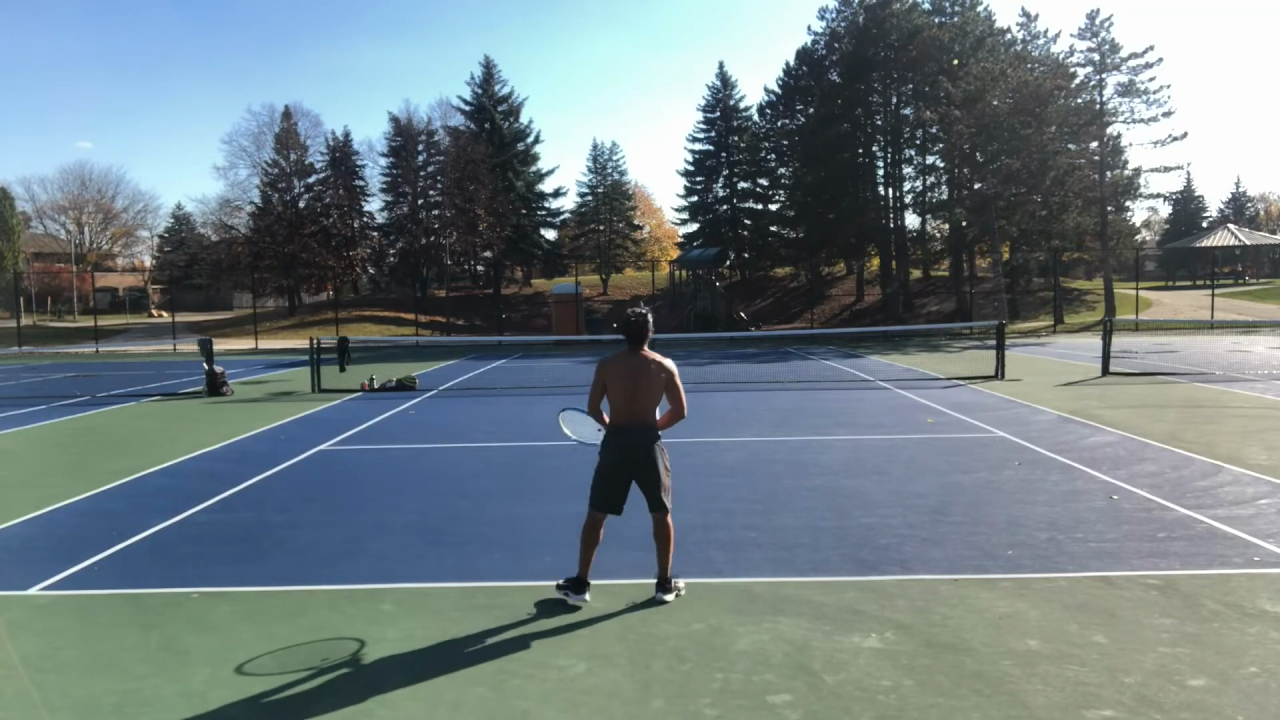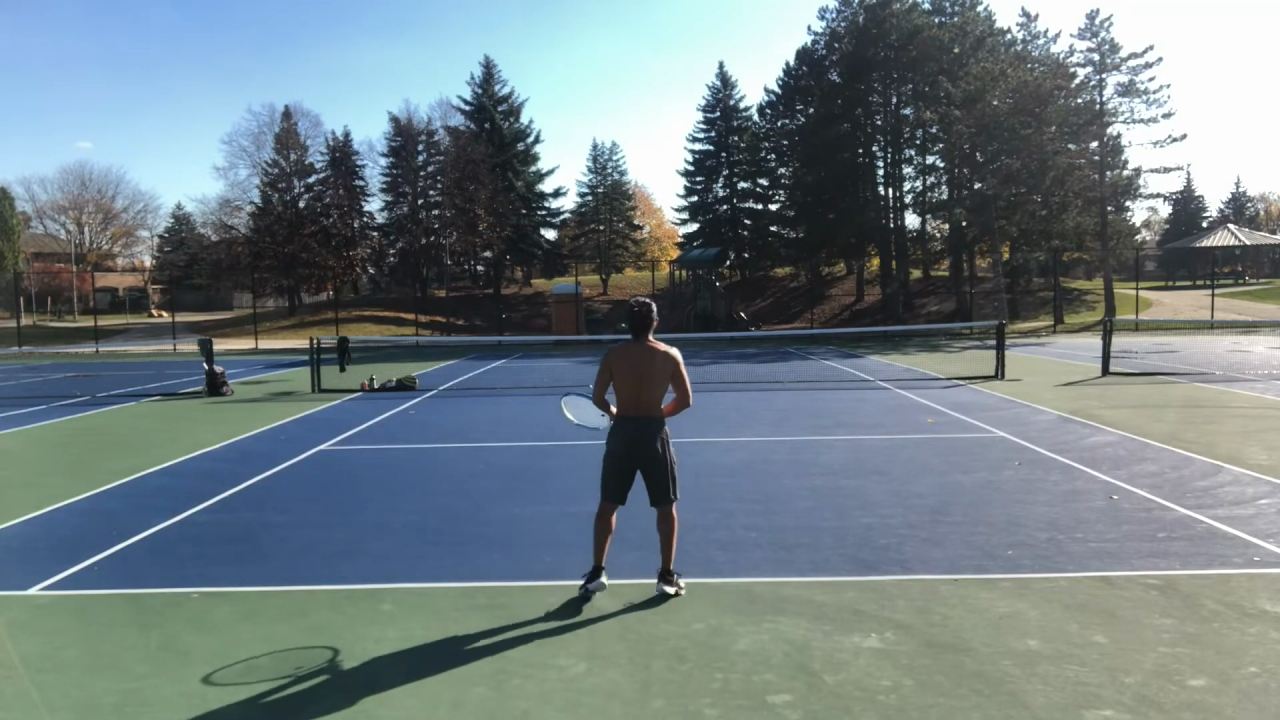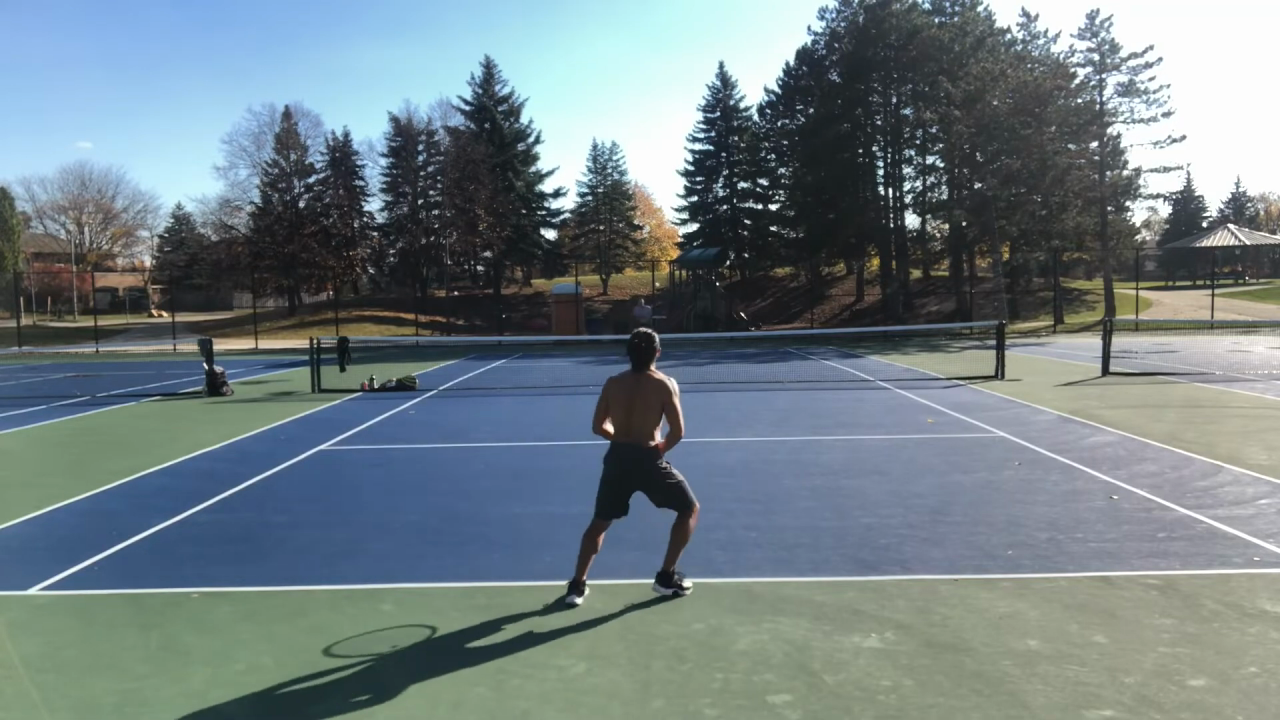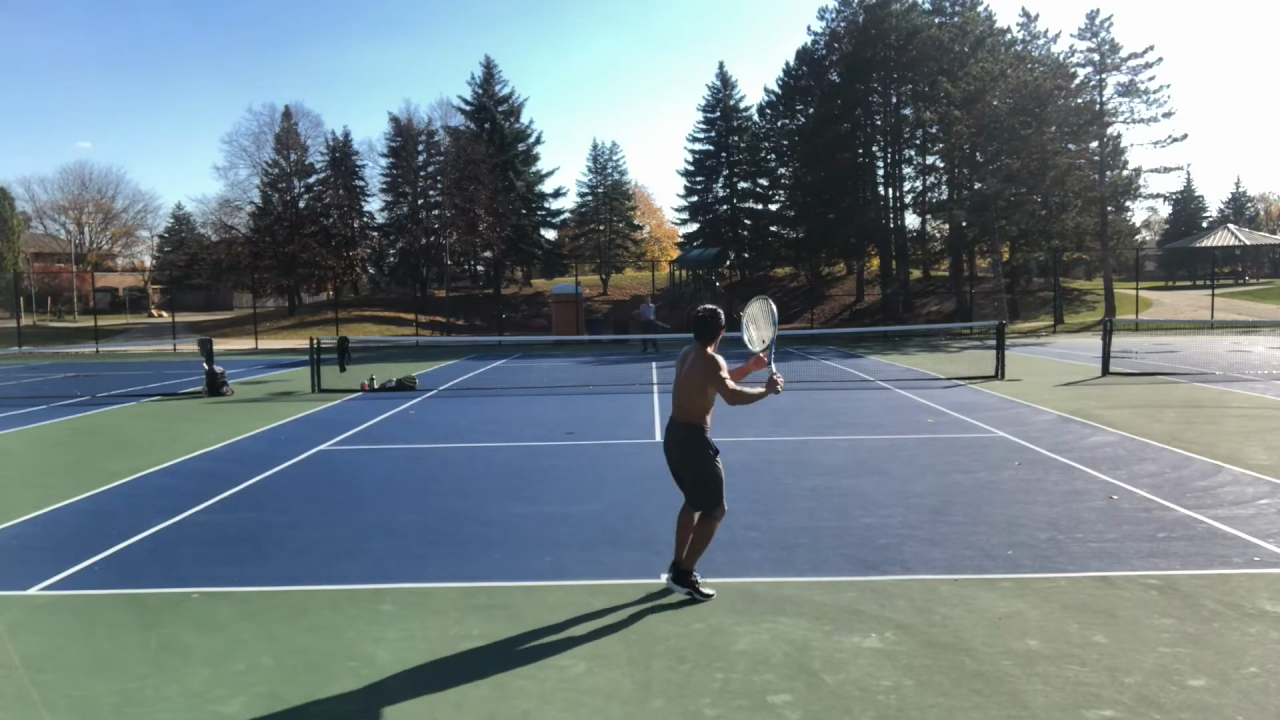
dt=0.4s
person 1, frame 1
left shoulder: (607, 365)
right shoulder: (665, 366)
left elbow: (593, 409)
right elbow: (680, 411)
left hip: (616, 442)
right hip: (648, 443)
left knee: (596, 515)
right knee: (662, 514)
left ankle: (580, 582)
right ankle: (665, 583)
person 1, frame 2
left shoulder: (612, 355)
right shoulder: (670, 356)
left elbow: (598, 398)
right elbow: (685, 400)
left hip: (622, 432)
right hip: (653, 433)
left knee: (608, 505)
right knee: (666, 506)
left ankle: (597, 571)
right ankle: (667, 575)
person 1, frame 3
left shoulder: (613, 384)
right shoulder: (664, 385)
left elbow: (598, 427)
right elbow: (676, 433)
right wrist: (660, 449)
left hip: (616, 458)
right hip: (646, 460)
left knee: (600, 521)
right knee: (689, 509)
left ankle: (577, 586)
right ankle: (666, 576)
person 1, frame 4
left shoulder: (688, 354)
right shoulder: (709, 359)
right elbow: (732, 396)
left wrist: (752, 365)
right wrist: (768, 389)
left hip: (674, 435)
right hip: (693, 439)
left knee: (693, 503)
right knee: (714, 512)
left ankle: (680, 569)
right ankle: (682, 575)
